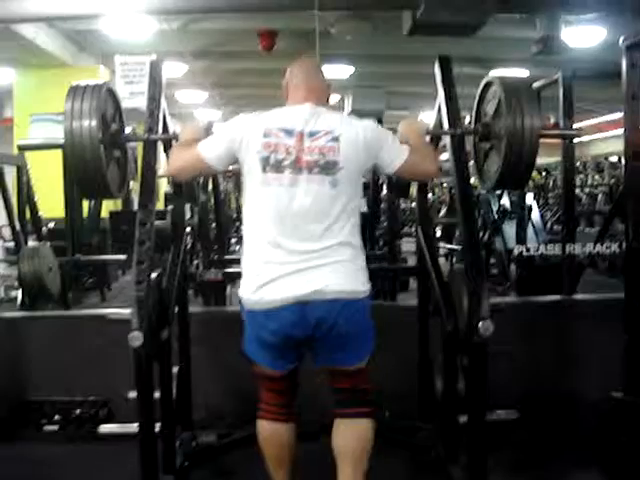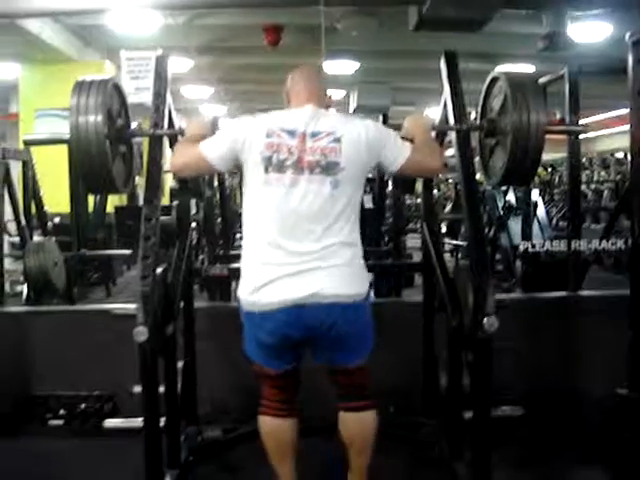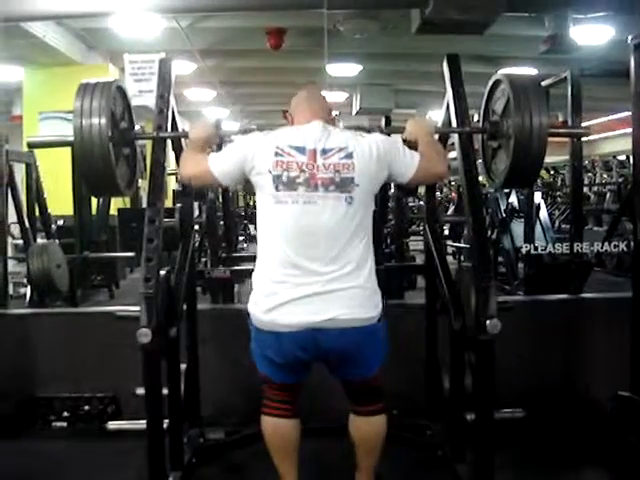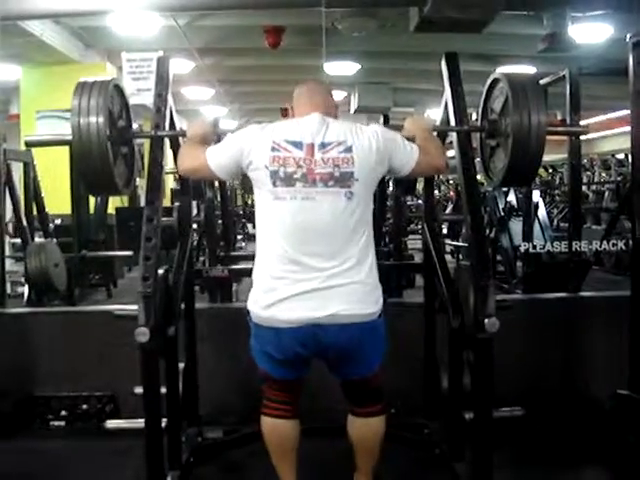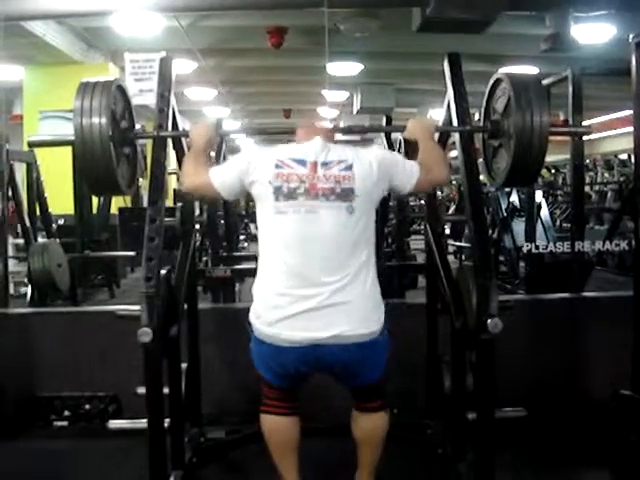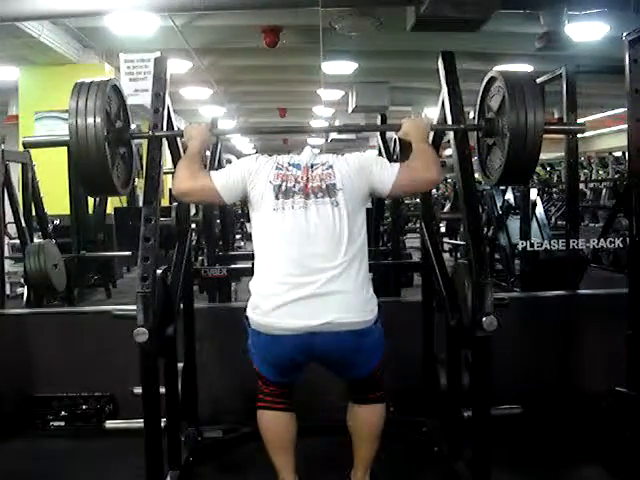
dt=0.3s
person 1, frame 1
left shoulder: (248, 127)
right shoulder: (360, 130)
left elbow: (177, 167)
right elbow: (427, 168)
left wrist: (188, 138)
right wrist: (414, 136)
left hip: (269, 297)
right hip: (341, 295)
left knee: (275, 399)
right knee: (353, 398)
person 1, frame 2
left shoulder: (250, 128)
right shoulder: (361, 131)
left elbow: (181, 164)
right elbow: (432, 163)
left wrist: (193, 135)
right wrist: (420, 131)
left hip: (268, 298)
right hip: (340, 296)
left knee: (276, 396)
right knee: (355, 392)
person 1, frame 3
left shoulder: (259, 146)
right shoulder: (372, 146)
left elbow: (190, 171)
right elbow: (437, 169)
left wrist: (198, 139)
right wrist: (423, 135)
left hip: (278, 316)
right hip: (354, 315)
left knee: (278, 398)
right knee: (367, 398)
person 1, frame 4
left shoulder: (256, 139)
right shoulder: (371, 139)
left elbow: (188, 165)
right elbow: (436, 162)
left wrist: (196, 134)
right wrist: (421, 131)
left hip: (277, 313)
right hip: (354, 312)
left knee: (278, 400)
right knee: (365, 400)
person 1, frame 5
left shoulder: (260, 160)
right shoulder: (371, 160)
left elbow: (191, 181)
right elbow: (438, 175)
left wrist: (200, 143)
right wrist: (423, 136)
left hip: (279, 328)
right hip: (355, 329)
left knee: (277, 398)
right knee: (370, 398)
person 1, frame 6
left shoulder: (257, 168)
right shoulder: (354, 165)
left elbow: (185, 187)
right elbow: (428, 176)
left wrist: (195, 145)
right wrist: (418, 136)
left hip: (274, 322)
right hip: (349, 320)
left knee: (273, 393)
right knee: (367, 390)
